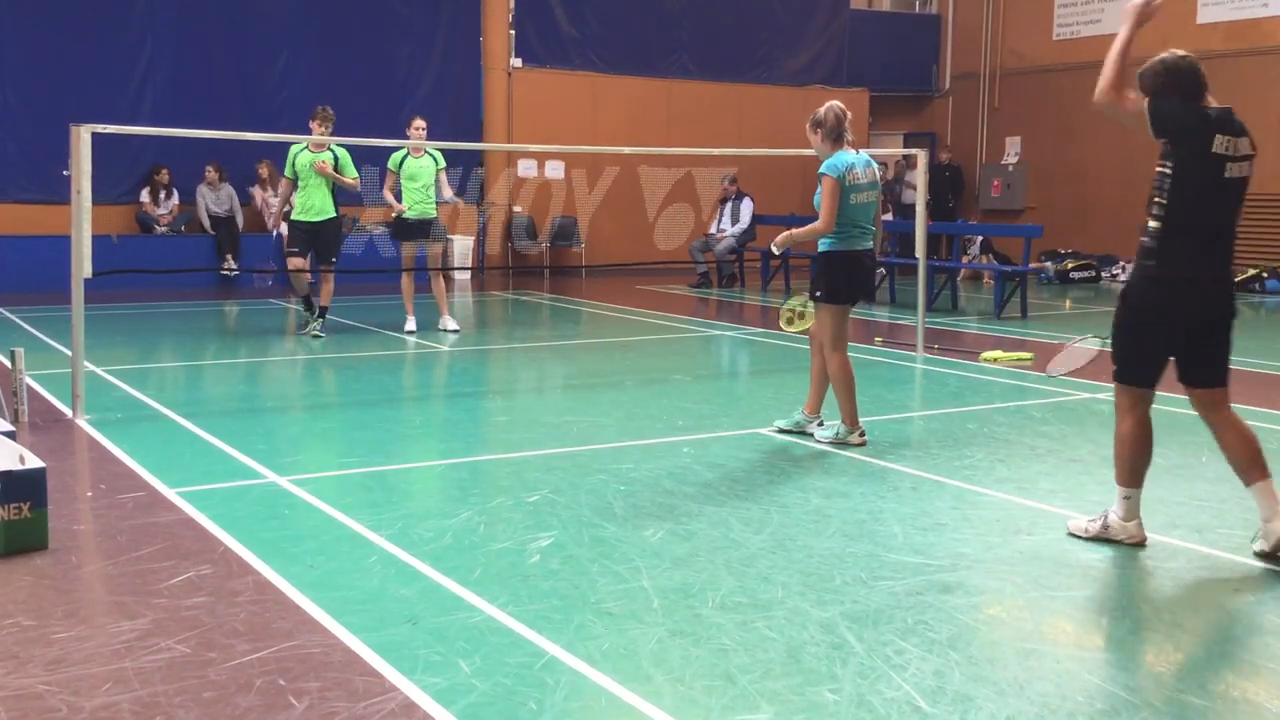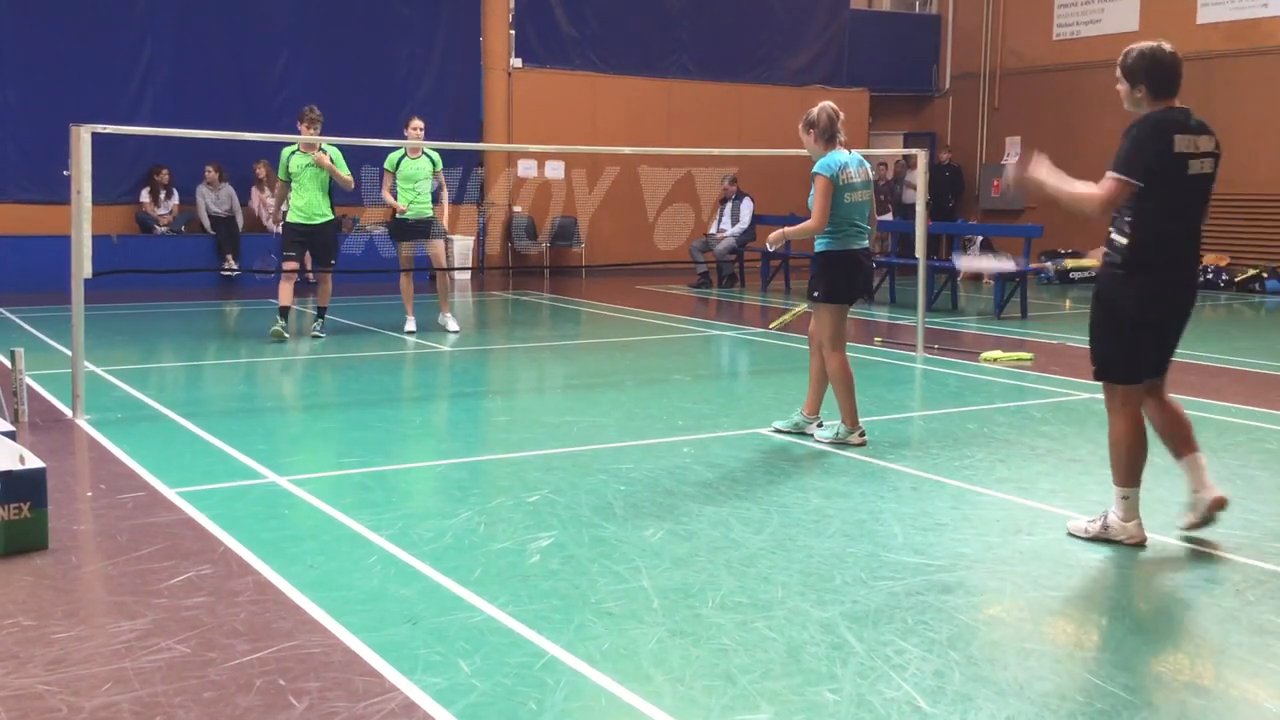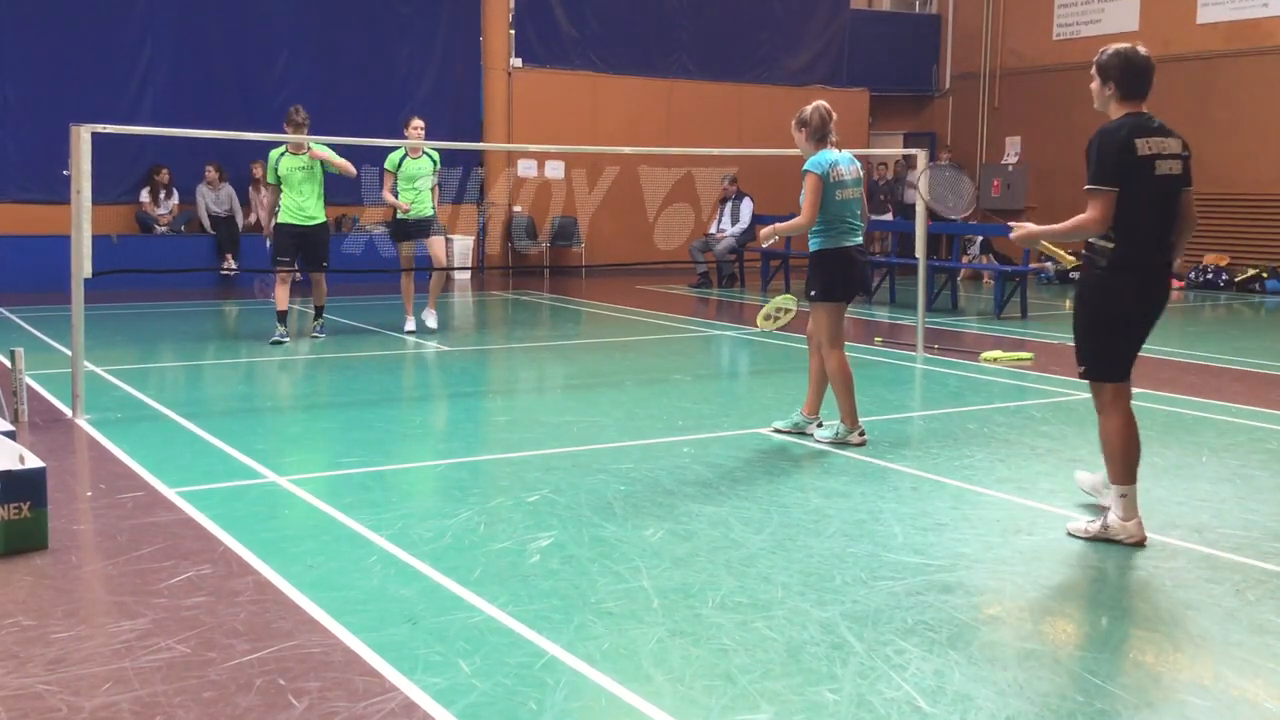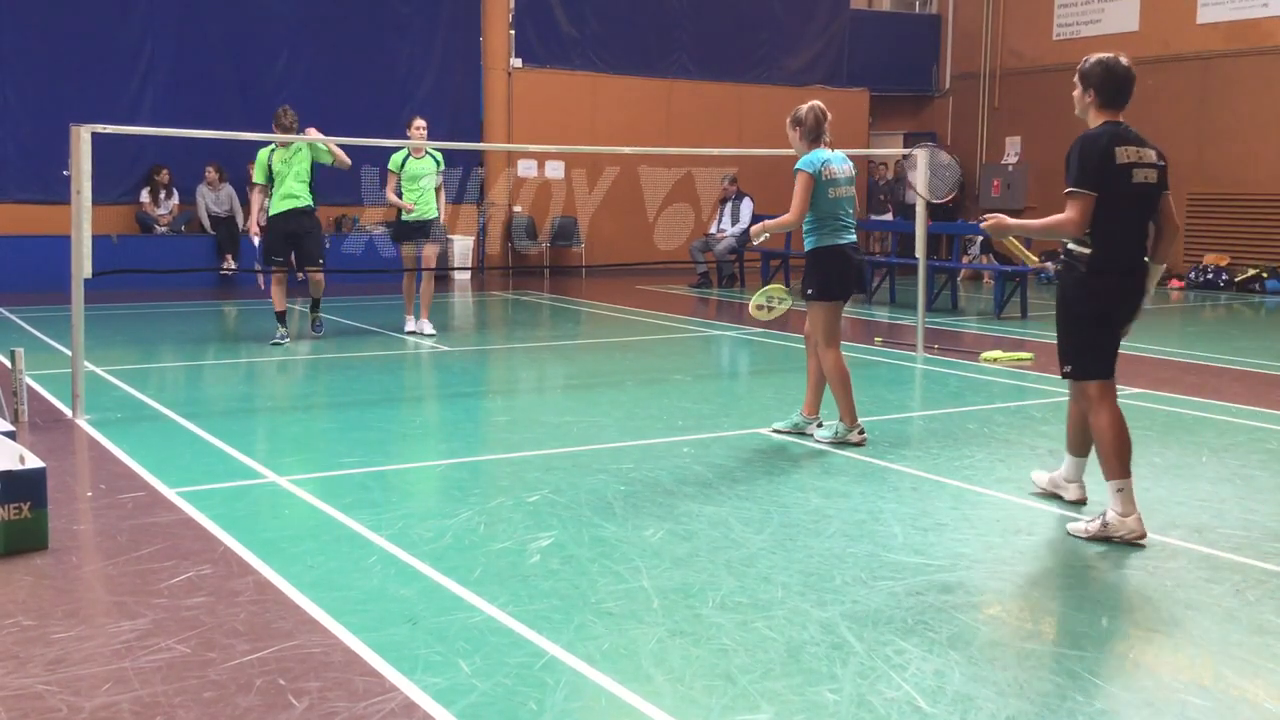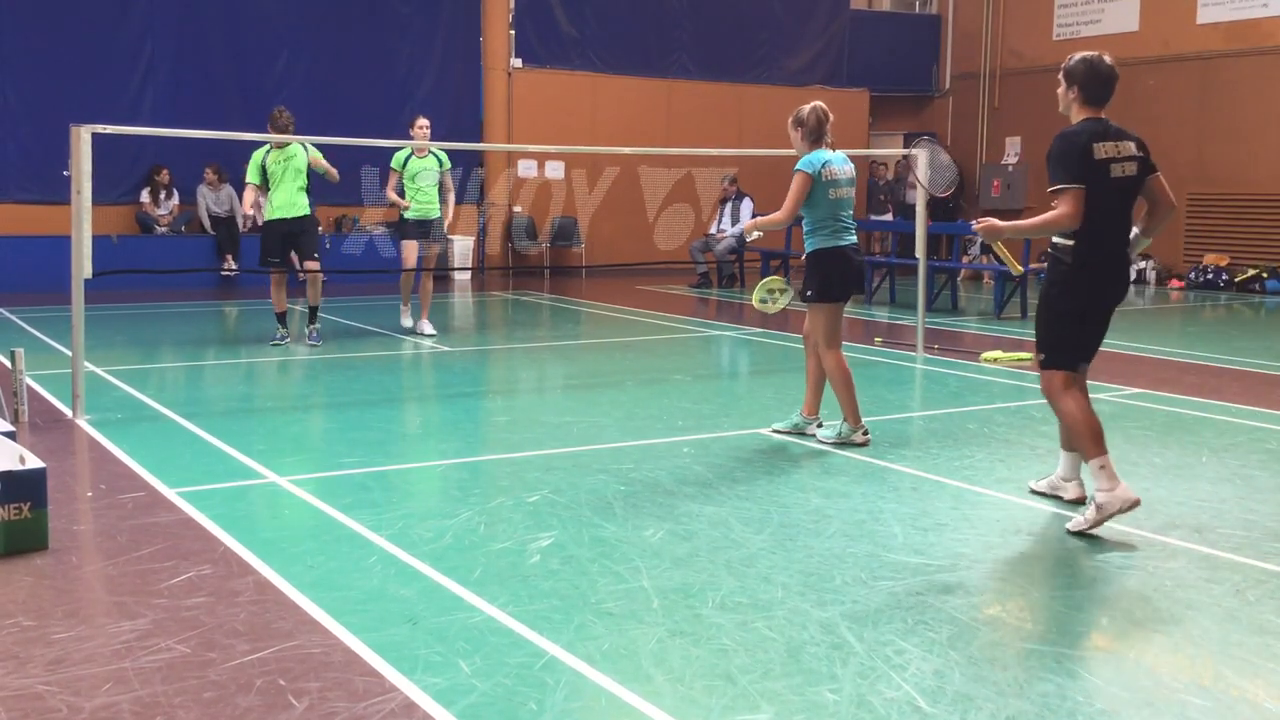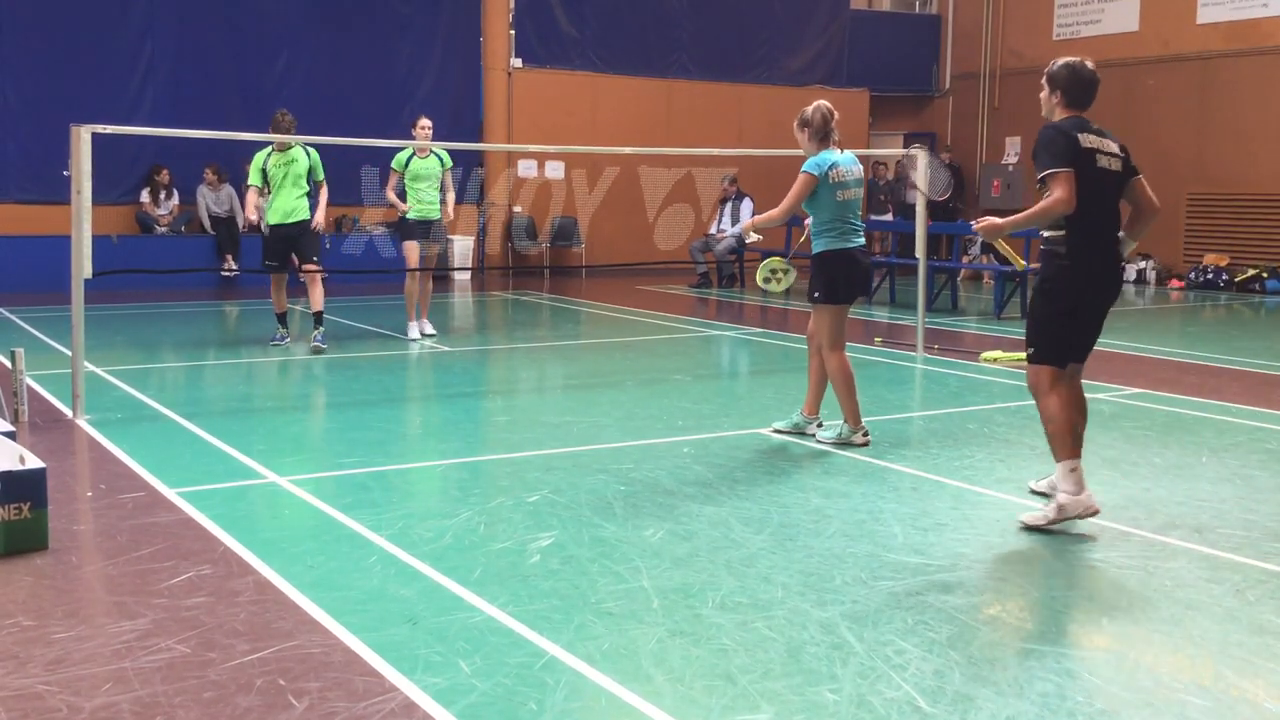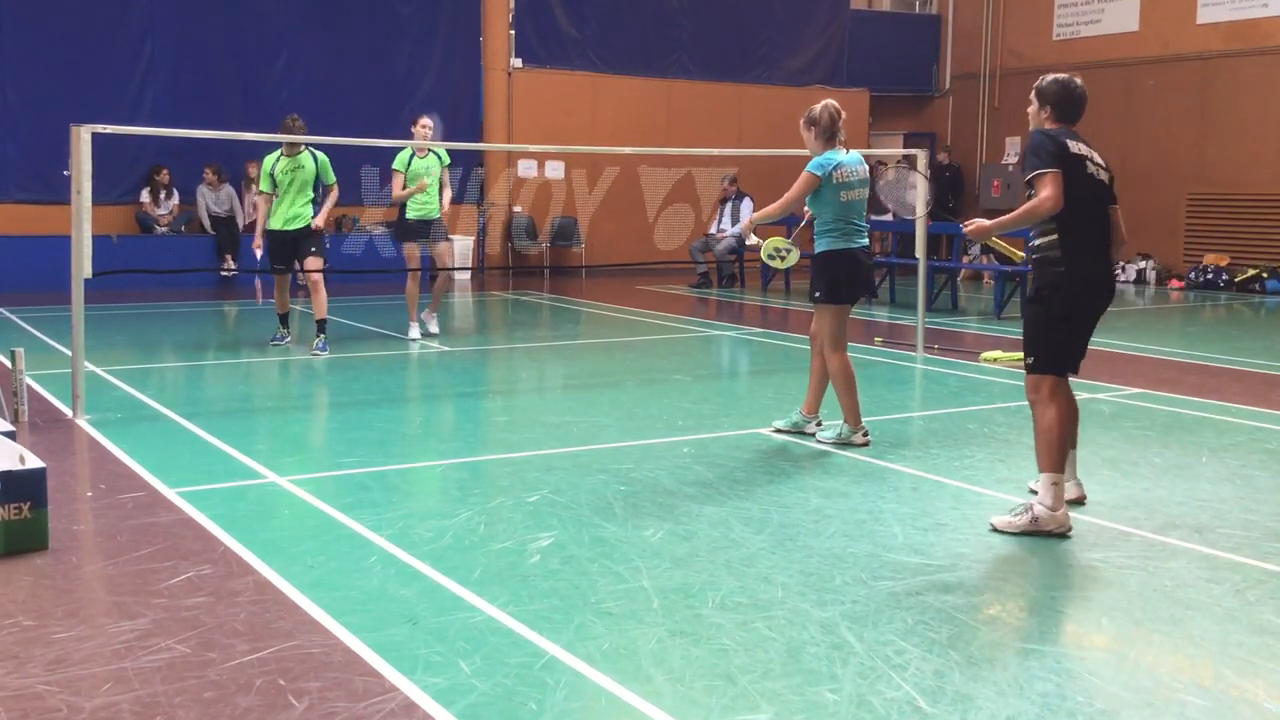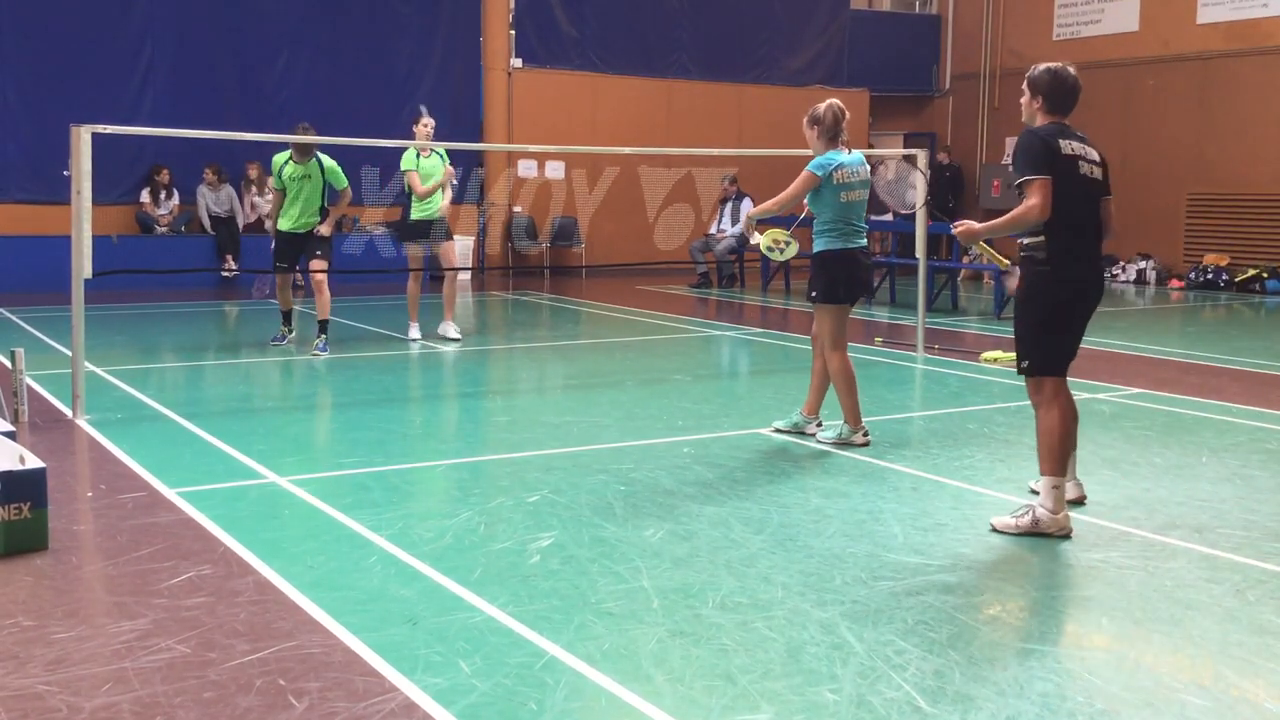
dt=0.2s
person 1, frame 1
left shoulder: (1189, 124)
left elbow: (1107, 97)
left hip: (1158, 287)
right hip: (1212, 288)
left knee: (1132, 401)
right knee: (1214, 405)
left ankle: (1124, 518)
person 1, frame 2
left shoulder: (1148, 131)
right shoulder: (1205, 136)
left elbow: (1101, 202)
left wrist: (1046, 176)
left hip: (1131, 284)
right hip: (1177, 283)
left knee: (1124, 399)
right knee: (1152, 392)
left ankle: (1124, 518)
right ankle: (1202, 487)
person 1, frame 3
left shoulder: (1110, 138)
right shoulder: (1173, 141)
left elbow: (1097, 221)
right elbow: (1186, 220)
left wrist: (1037, 233)
left hip: (1110, 283)
right hip: (1152, 283)
left knee: (1110, 395)
right knee: (1115, 386)
left ankle: (1124, 517)
right ankle: (1111, 481)
person 1, frame 4
left shoulder: (1090, 145)
right shoulder: (1149, 150)
left elbow: (1075, 223)
right elbow: (1169, 226)
left wrist: (1013, 225)
right wrist: (1149, 278)
left hip: (1089, 284)
right hip: (1126, 284)
left knee: (1097, 394)
right knee: (1085, 383)
left ankle: (1123, 513)
right ankle: (1069, 477)
person 1, frame 5
left shoulder: (1071, 141)
right shoulder: (1131, 143)
left elbow: (1069, 217)
right elbow: (1165, 204)
left wrist: (1004, 228)
right wrist: (1132, 240)
left hip: (1074, 275)
right hip: (1111, 274)
left knee: (1058, 383)
right knee: (1073, 375)
left ankle: (1109, 488)
right ankle: (1068, 477)
person 1, frame 6
left shoulder: (1055, 134)
right shoulder: (1110, 144)
left elbow: (1063, 201)
right elbow: (1148, 206)
left wrist: (1004, 225)
left hip: (1068, 269)
right hip: (1104, 273)
left knee: (1044, 378)
right knee: (1068, 375)
left ankle: (1073, 492)
right ankle: (1066, 477)
person 1, frame 7
left shoulder: (1044, 142)
right shoulder: (1094, 156)
left elbow: (1050, 200)
right elbow: (1117, 236)
left wrist: (992, 227)
left hip: (1061, 277)
right hip: (1096, 281)
left knee: (1043, 388)
right knee: (1057, 380)
left ankle: (1050, 507)
right ankle: (1067, 480)
person 1, frame 8
left shoulder: (1035, 140)
right shoulder: (1090, 150)
left elbow: (1037, 209)
right elbow: (1105, 223)
left wrist: (981, 230)
left hip: (1050, 278)
right hip: (1087, 277)
left knee: (1044, 389)
right knee: (1054, 381)
left ankle: (1050, 508)
right ankle: (1066, 480)
person 2, frame 1
left shoulder: (833, 166)
right shoulder: (869, 163)
left elbow: (825, 226)
right elbow: (877, 221)
left wrist: (790, 236)
right wrist: (870, 256)
left hip: (837, 262)
right hip: (862, 260)
left knee: (834, 347)
right knee: (819, 337)
left ankle: (851, 427)
right ankle: (810, 415)
person 2, frame 2
left shoulder: (826, 166)
right shoulder: (861, 163)
left elbow: (818, 224)
right elbow: (872, 218)
left wrist: (783, 233)
left hip: (835, 261)
right hip: (858, 258)
left knee: (833, 347)
right knee: (818, 337)
left ankle: (851, 427)
right ankle: (809, 416)
person 2, frame 3
left shoulder: (816, 164)
right shoulder: (850, 161)
left elbow: (807, 221)
right elbow: (862, 214)
left wrist: (774, 230)
left hip: (830, 259)
right hip: (853, 255)
left knee: (831, 346)
right knee: (816, 337)
left ankle: (851, 426)
right ankle: (809, 416)
person 2, frame 4
left shoulder: (808, 163)
right shoulder: (843, 160)
left elbow: (795, 218)
left wrist: (762, 226)
left hip: (826, 257)
right hip: (847, 253)
left knee: (827, 345)
right knee: (813, 337)
left ankle: (850, 425)
right ankle: (809, 416)
person 2, frame 5
left shoulder: (809, 164)
right shoulder: (844, 160)
left elbow: (785, 216)
left wrist: (754, 223)
left hip: (826, 259)
right hip: (847, 254)
left knee: (828, 346)
right knee: (812, 337)
left ankle: (854, 425)
right ankle: (809, 416)
person 2, frame 6
left shoulder: (817, 164)
right shoulder: (852, 160)
left elbow: (783, 213)
left wrist: (753, 222)
left hip: (833, 260)
right hip: (853, 256)
left knee: (832, 347)
right knee: (816, 337)
left ankle: (854, 427)
right ankle: (809, 416)
person 2, frame 7
left shoulder: (822, 164)
right shoulder: (857, 160)
left elbow: (782, 207)
left wrist: (751, 220)
left hip: (835, 260)
right hip: (856, 257)
left knee: (834, 347)
right knee: (819, 337)
left ankle: (854, 427)
right ankle: (808, 415)
person 2, frame 8
left shoulder: (823, 164)
right shoulder: (859, 160)
left elbow: (780, 203)
left wrist: (751, 214)
left hip: (833, 260)
right hip: (855, 257)
left knee: (834, 347)
right knee: (821, 339)
left ankle: (854, 427)
right ankle: (809, 415)
person 3, frame 1
left shoulder: (339, 153)
right shoulder: (296, 151)
left elbow: (355, 185)
right elbow: (288, 184)
left wrist: (331, 175)
right wrist: (278, 212)
left hip: (328, 219)
right hip: (300, 219)
left knee: (326, 271)
right knee: (295, 266)
left ankle: (321, 319)
right ankle: (309, 309)
person 3, frame 2
left shoulder: (331, 153)
right shoulder: (287, 154)
left elbow: (350, 185)
left wrist: (329, 167)
right wrist: (276, 211)
left hip: (324, 222)
right hip: (295, 221)
left knee: (324, 274)
right knee: (288, 271)
left ankle: (320, 320)
right ankle: (282, 321)
person 3, frame 3
left shoulder: (319, 151)
right shoulder: (276, 156)
left elbow: (352, 173)
right elbow: (273, 190)
left wrist: (327, 157)
right wrist: (268, 220)
left hip: (315, 223)
right hip: (286, 224)
left knee: (318, 276)
right knee: (283, 275)
left ankle: (319, 319)
right ankle: (281, 327)
person 3, frame 4
left shoulder: (308, 146)
right shoulder: (265, 154)
left elbow: (346, 163)
right elbow: (259, 191)
left wrist: (323, 139)
right wrist: (253, 222)
left hip: (305, 217)
right hip: (277, 220)
left knee: (316, 275)
right knee: (278, 275)
left ankle: (315, 312)
right ankle: (282, 327)
person 3, frame 5
left shoulder: (305, 149)
right shoulder: (260, 155)
left elbow: (335, 178)
right elbow: (251, 188)
left wrist: (323, 165)
right wrist: (247, 207)
left hip: (303, 218)
right hip: (274, 221)
left knee: (313, 271)
right knee: (277, 277)
left ankle: (313, 323)
right ankle: (282, 328)
person 3, frame 6
left shoulder: (309, 153)
right shoulder: (261, 158)
left elbow: (322, 186)
right elbow: (253, 190)
left wrist: (321, 211)
right wrist: (250, 211)
left hip: (304, 222)
right hip: (274, 225)
left knee: (312, 274)
right knee: (277, 279)
left ankle: (319, 329)
right ankle: (282, 328)
person 3, frame 7
left shoulder: (318, 158)
right shoulder: (270, 162)
left elbow: (333, 189)
right elbow: (265, 199)
left wrist: (323, 215)
right wrist: (258, 233)
left hip: (308, 227)
right hip: (278, 229)
left knee: (315, 278)
right knee: (280, 282)
left ankle: (321, 335)
right ankle: (284, 329)
person 3, frame 8
left shoulder: (327, 165)
right shoulder: (279, 162)
left elbow: (346, 194)
right elbow: (278, 195)
left wrist: (329, 223)
right wrist: (273, 226)
left hip: (316, 229)
right hip: (286, 229)
left knee: (319, 279)
right knee: (282, 281)
left ankle: (322, 335)
right ankle: (286, 327)
person 4, frame 1
left shoulder: (436, 156)
right shoulder: (397, 158)
left elbow: (444, 188)
right elbow: (386, 189)
left wrist: (451, 197)
right wrist: (395, 205)
left hip: (431, 219)
right hip: (407, 219)
left knee: (436, 270)
right knee: (408, 270)
left ankle: (445, 317)
right ankle: (410, 318)
person 4, frame 2
left shoulder: (433, 157)
right shoulder: (394, 158)
left elbow: (443, 187)
right elbow: (385, 190)
left wrist: (445, 215)
right wrist: (395, 205)
left hip: (429, 218)
right hip: (404, 220)
left knee: (442, 267)
right knee: (406, 270)
left ankle: (445, 314)
right ankle: (410, 318)
person 4, frame 3
left shoulder: (433, 156)
right shoulder: (394, 158)
right elbow: (386, 191)
right wrist: (398, 204)
left hip: (429, 217)
right hip: (404, 219)
left knee: (442, 265)
right knee: (407, 270)
left ankle: (430, 309)
right ankle: (409, 318)
person 4, frame 4
left shoulder: (436, 157)
right shoulder: (398, 158)
right elbow: (389, 193)
left wrist: (441, 214)
right wrist: (402, 204)
left hip: (432, 220)
right hip: (407, 221)
left knee: (428, 271)
right knee: (410, 272)
left ankle: (424, 320)
right ankle: (409, 317)
person 4, frame 5
left shoulder: (440, 157)
right shoulder: (401, 157)
left elbow: (449, 190)
right elbow: (389, 190)
left wrist: (449, 215)
right wrist: (400, 202)
left hip: (434, 220)
right hip: (410, 220)
left knee: (428, 272)
right knee: (409, 269)
left ankle: (424, 320)
right ankle: (405, 306)
person 4, frame 6
left shoulder: (442, 156)
right shoulder: (402, 157)
left elbow: (449, 189)
right elbow: (389, 190)
left wrist: (449, 209)
right wrist: (399, 205)
left hip: (435, 220)
right hip: (411, 220)
left knee: (427, 273)
right knee: (413, 271)
left ankle: (423, 320)
right ankle: (411, 322)
person 4, frame 7
left shoulder: (440, 154)
right shoulder: (403, 158)
left elbow: (446, 187)
right elbow: (396, 195)
left wrist: (445, 202)
right wrist: (415, 189)
left hip: (435, 219)
right hip: (411, 220)
left knee: (447, 270)
right knee: (414, 273)
left ankle: (431, 313)
right ankle: (413, 324)
person 4, frame 8
left shoulder: (440, 154)
right shoulder: (409, 157)
left elbow: (447, 188)
right elbow: (420, 193)
left wrist: (445, 202)
right wrist: (441, 180)
left hip: (438, 220)
right hip: (415, 221)
left knee: (452, 269)
right knee: (416, 274)
left ankle: (447, 323)
right ankle: (413, 325)
